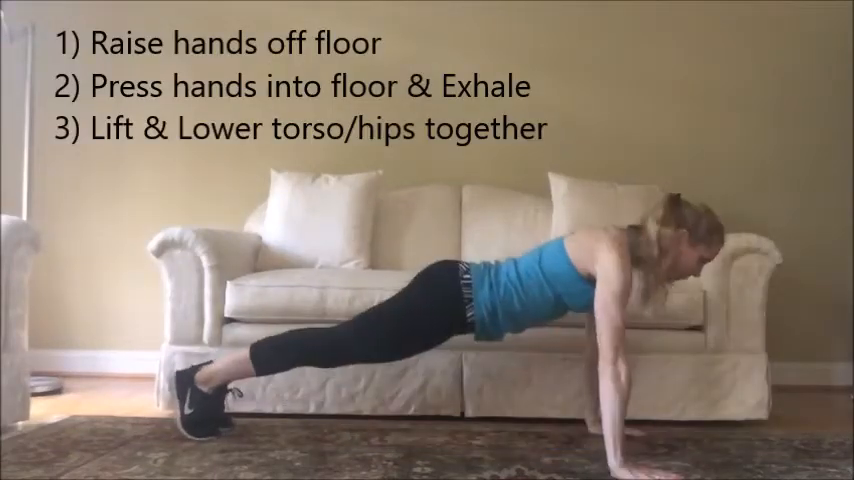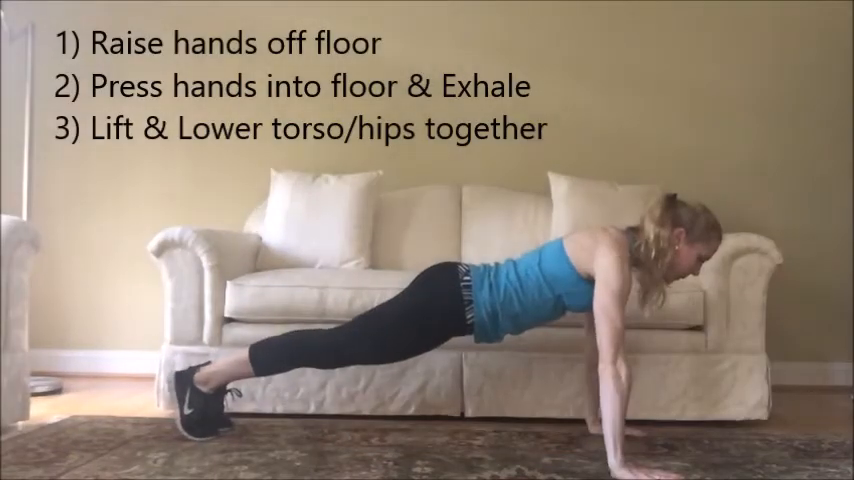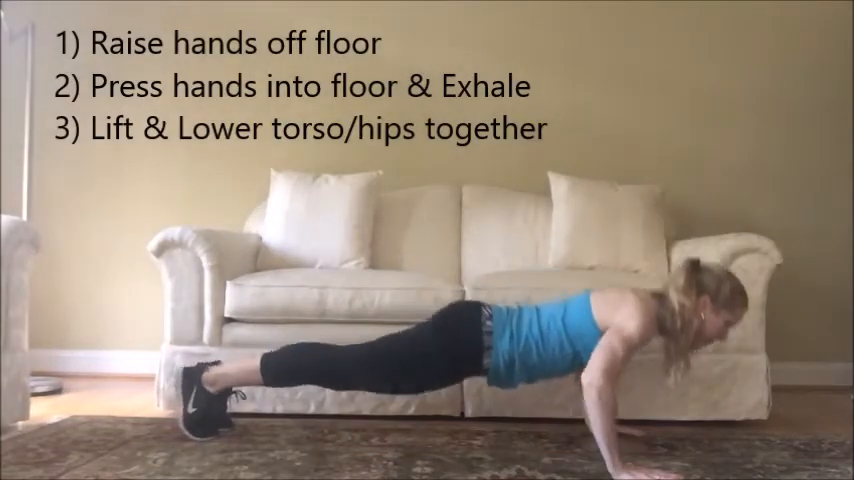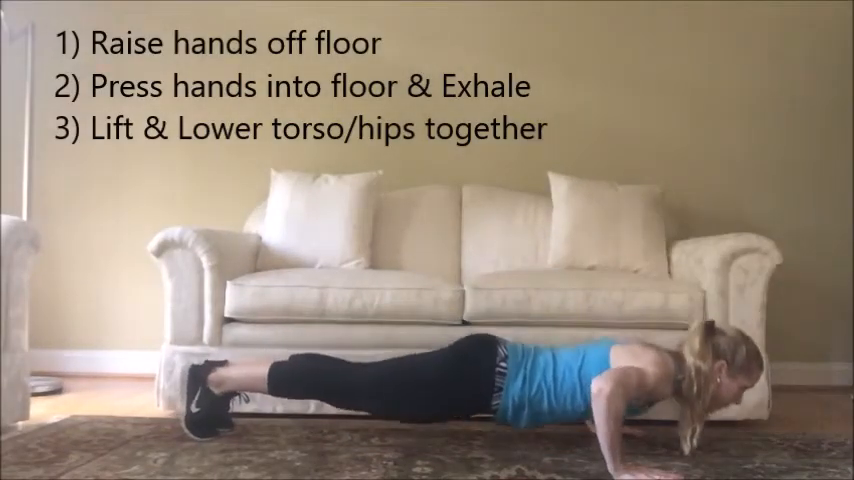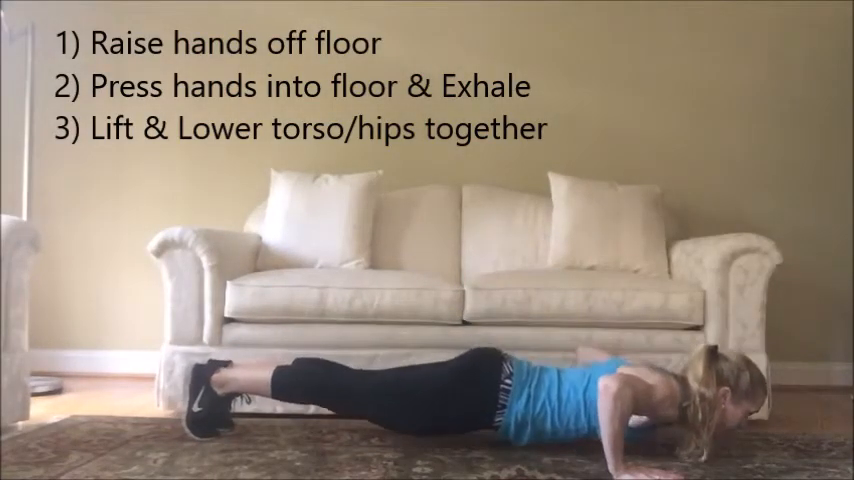
dt=0.5s
person 1, frame 1
left shoulder: (619, 247)
right shoulder: (616, 256)
left elbow: (596, 346)
right elbow: (612, 363)
left wrist: (596, 419)
left hip: (461, 294)
right hip: (454, 297)
left knee: (339, 346)
right knee: (338, 345)
left ankle: (209, 379)
right ankle: (204, 378)
person 1, frame 2
left shoulder: (618, 250)
right shoulder: (614, 256)
left elbow: (595, 347)
right elbow: (612, 365)
left wrist: (596, 418)
left hip: (462, 294)
right hip: (454, 299)
left knee: (338, 346)
right knee: (338, 347)
left ankle: (210, 380)
right ankle: (204, 379)
person 1, frame 3
left shoulder: (643, 307)
right shoulder: (641, 315)
left elbow: (589, 367)
right elbow: (594, 381)
left wrist: (604, 422)
left hip: (481, 332)
right hip: (474, 339)
left knee: (346, 366)
right knee: (345, 366)
left ankle: (215, 375)
right ankle: (212, 378)
person 1, frame 4
left shoulder: (656, 359)
right shoulder: (660, 370)
right elbow: (604, 389)
left wrist: (610, 421)
left hip: (493, 366)
right hip: (487, 377)
left knee: (352, 383)
right knee: (351, 386)
left ankle: (220, 377)
right ankle: (218, 379)
person 1, frame 5
left shoulder: (660, 382)
right shoulder: (667, 395)
left elbow: (587, 353)
right elbow: (613, 388)
left wrist: (620, 416)
left hip: (497, 380)
right hip: (490, 392)
left knee: (355, 387)
right knee: (352, 391)
left ankle: (225, 374)
right ankle: (220, 380)
